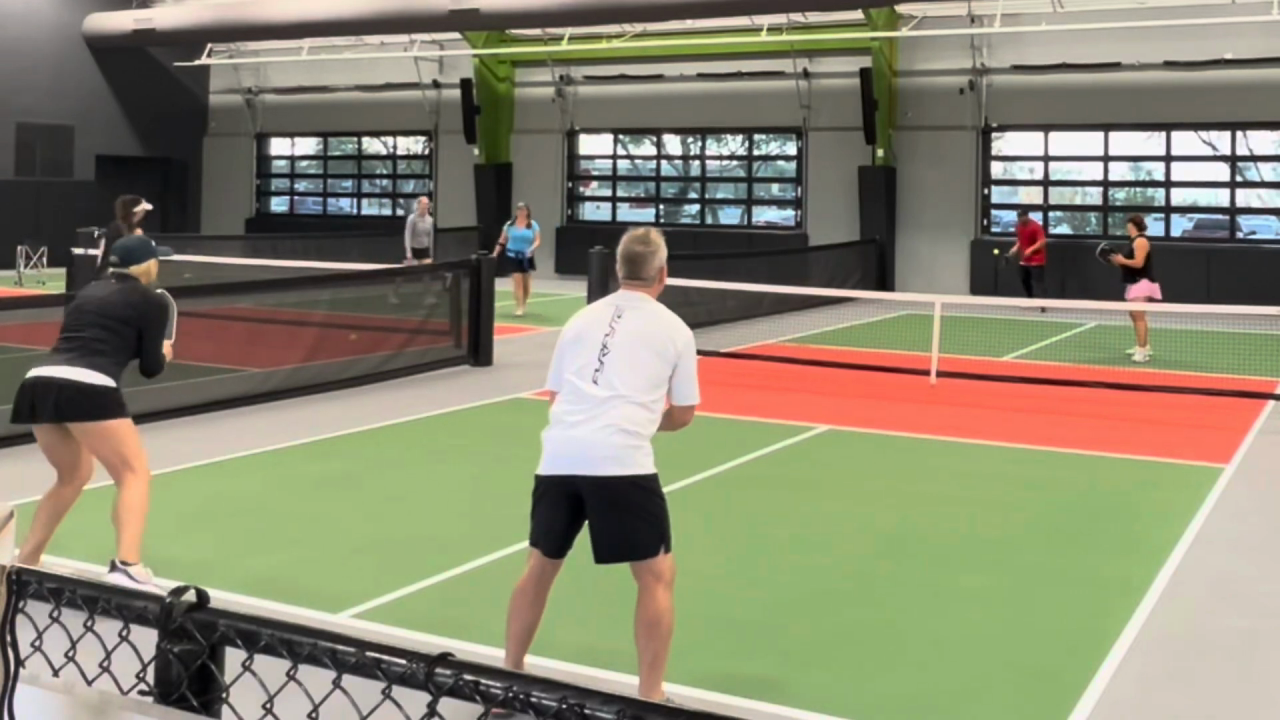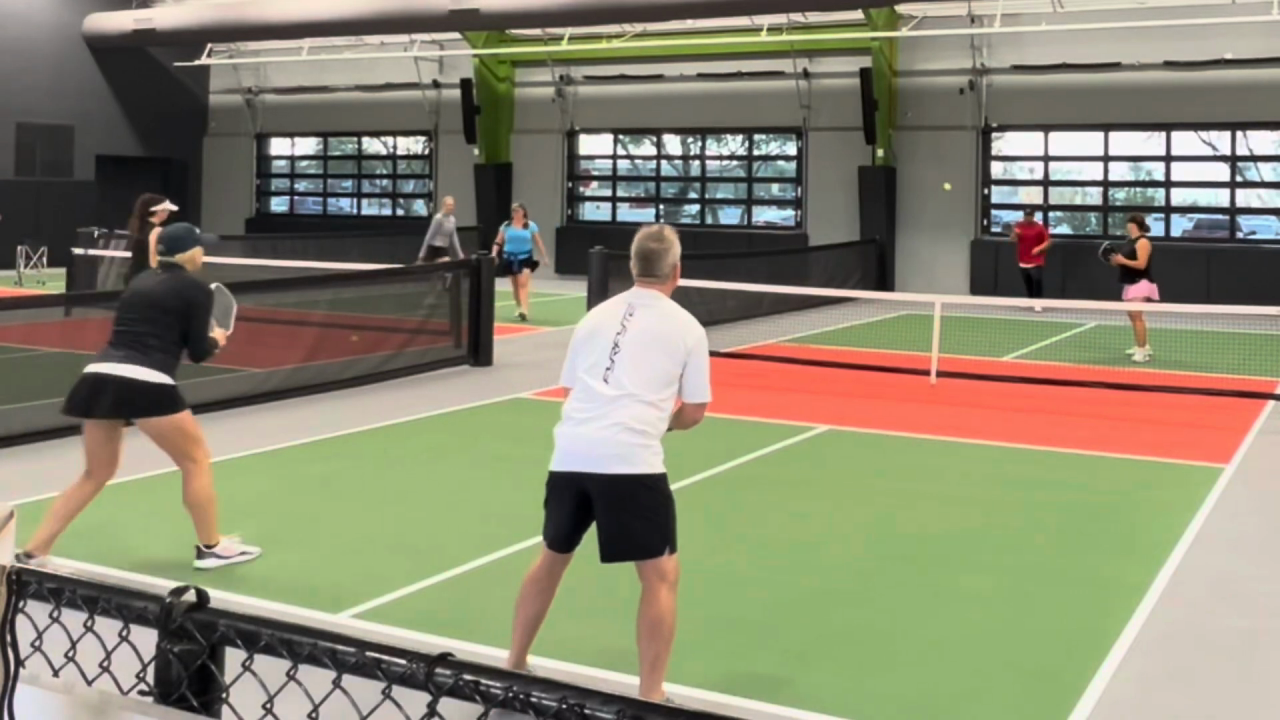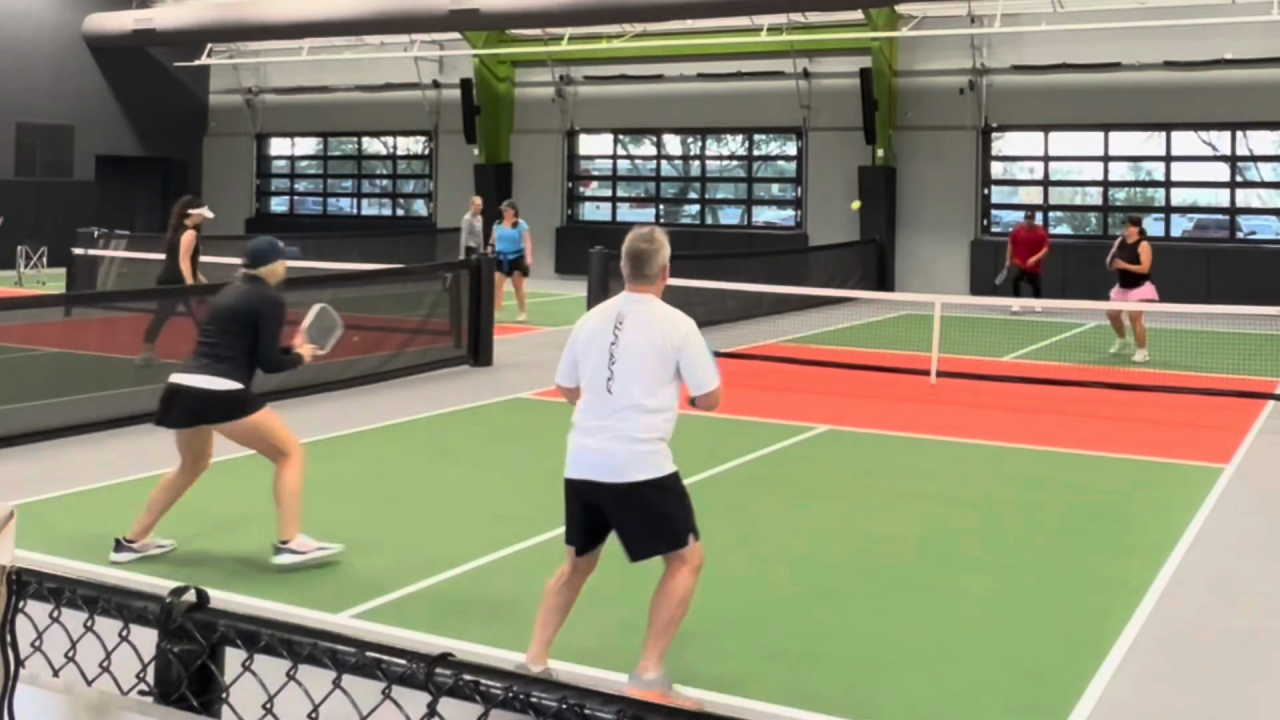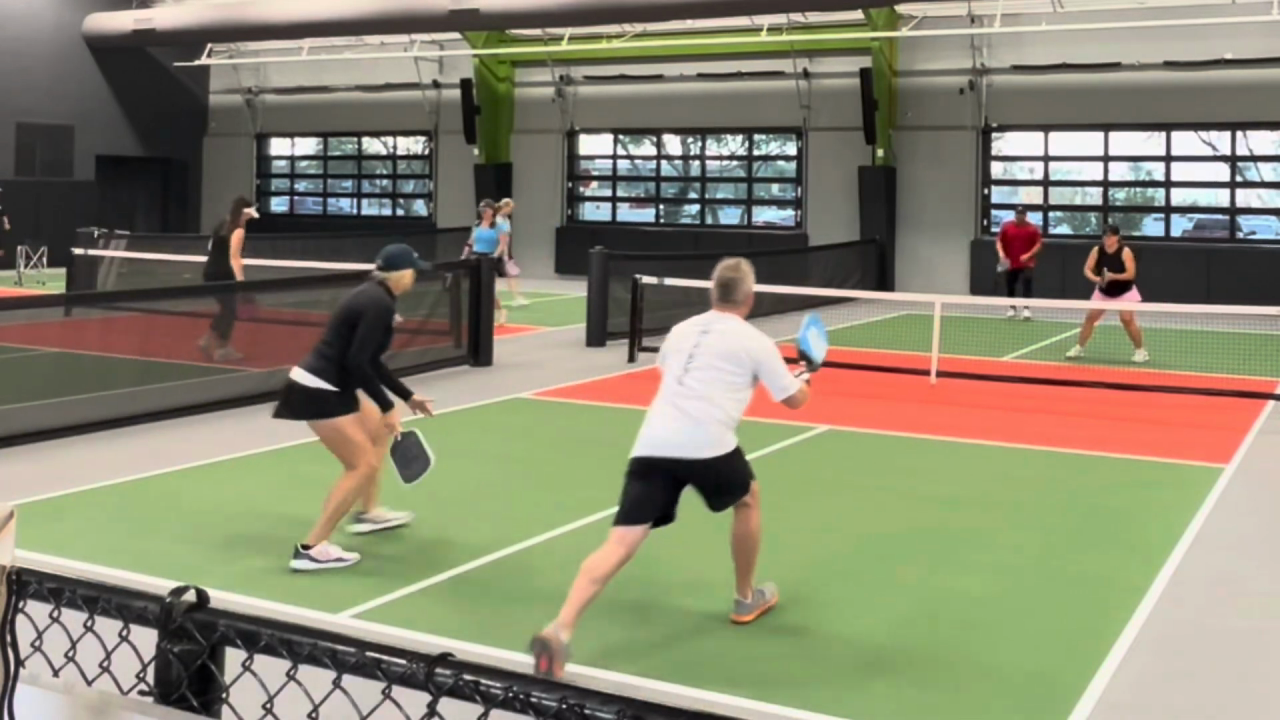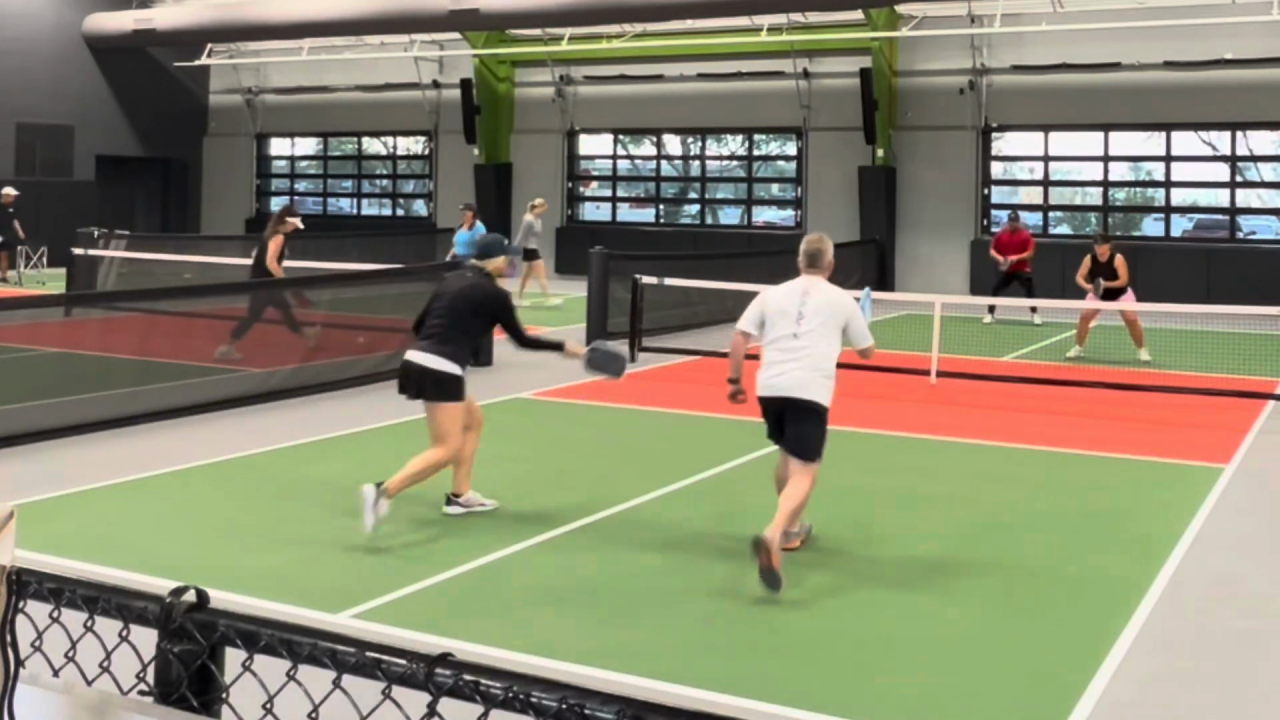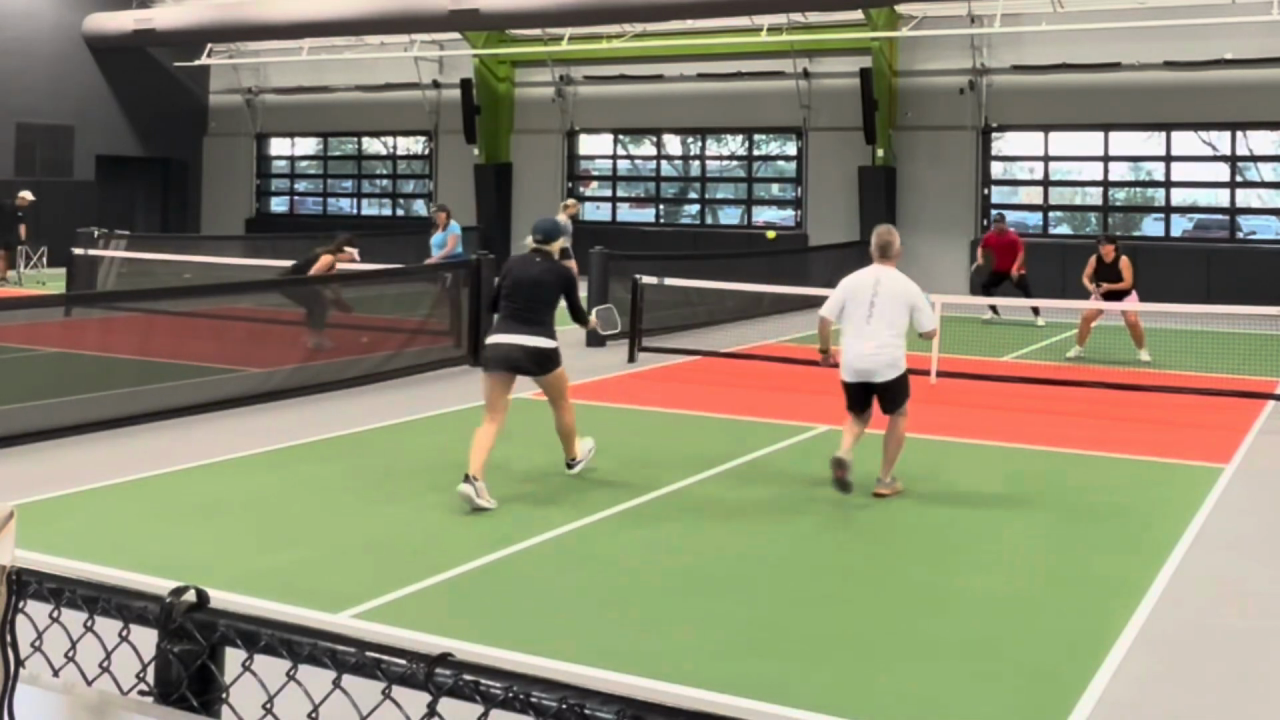
dt=0.4s
person 1, frame 1
left shoulder: (582, 319)
right shoulder: (674, 330)
right elbow: (682, 415)
left hip: (559, 458)
right hip: (621, 463)
left knee: (541, 565)
right knee: (656, 575)
right ankle: (650, 700)
person 1, frame 2
left shoulder: (596, 316)
right shoulder: (686, 327)
right elbow: (694, 412)
left hip: (570, 454)
right hip: (631, 461)
left knee: (553, 557)
right knee: (660, 576)
left ankle: (513, 670)
right ankle: (649, 701)
person 1, frame 3
left shoulder: (589, 322)
right shoulder: (678, 325)
left elbow: (568, 389)
right elbow: (707, 397)
left hip: (583, 462)
right hip: (642, 464)
left knee: (578, 563)
right knee: (684, 562)
left ankle: (533, 664)
right ankle: (647, 679)
person 1, frame 4
left shoulder: (681, 330)
right shoulder: (755, 342)
right elbow: (794, 399)
right wrist: (802, 374)
left hip: (651, 445)
right hip: (707, 447)
left knee: (619, 544)
right knee: (747, 503)
left ankle: (556, 633)
right ankle: (746, 599)
person 1, frame 5
left shoulder: (772, 294)
right shoulder: (842, 301)
left elbow: (740, 336)
right elbow: (867, 350)
left wrist: (735, 380)
right wrist: (862, 326)
left hip: (771, 388)
right hip: (809, 392)
left knee: (789, 452)
right knee: (801, 475)
left ankle: (788, 530)
right ankle: (772, 539)
person 1, frame 6
left shoulder: (851, 281)
right shoulder: (908, 287)
left elbow: (824, 319)
right elbow: (930, 332)
left wrist: (825, 349)
right wrist: (926, 334)
left hip: (852, 367)
right hip: (888, 365)
left knee: (857, 419)
right knee: (897, 417)
left ankle: (843, 455)
right ankle: (885, 479)
person 2, frame 1
left shoulder: (91, 290)
right shoulder: (152, 302)
right elbow: (150, 368)
left wrist: (147, 349)
right wrist: (163, 354)
left hip: (39, 383)
right hip: (87, 390)
left knee: (74, 475)
right knee: (135, 475)
left ankle: (24, 567)
right ankle: (126, 564)
person 2, frame 2
left shoulder: (140, 282)
right shoulder: (195, 289)
right elbow: (199, 353)
left wrist: (199, 337)
right wrist: (215, 340)
left hip: (97, 378)
right hip: (146, 384)
left knee: (96, 474)
right knee: (197, 460)
left ankle: (30, 557)
right ankle: (212, 547)
person 2, frame 3
left shoulder: (229, 294)
right shoulder: (269, 300)
right elbow: (268, 362)
left wrist: (288, 350)
right wrist: (298, 356)
left hip: (184, 387)
right hip: (222, 393)
left knee: (192, 466)
right knee: (290, 452)
left ankle: (132, 541)
right ankle: (291, 542)
person 2, frame 4
left shoulder: (372, 296)
right shoulder: (379, 306)
left elbow: (369, 362)
right elbow: (359, 363)
left wrist: (407, 396)
right wrist: (388, 407)
left hip: (328, 385)
right hip: (321, 391)
left knee: (382, 432)
right knee: (364, 466)
left ankle: (367, 513)
right ankle: (311, 549)
person 2, frame 5
left shoulder: (453, 279)
right shoulder: (495, 294)
left elbow: (419, 325)
right elbow: (520, 339)
right wrist: (564, 347)
left hip: (417, 362)
right hip: (441, 370)
left knee: (473, 421)
right knee: (447, 450)
left ankle: (460, 495)
right ankle: (382, 491)
person 2, frame 6
left shoulder: (513, 264)
right shoulder: (563, 273)
left elbow: (495, 305)
right elbow: (576, 312)
right wrist: (586, 321)
left hip: (499, 345)
right hip: (539, 347)
left knee: (493, 417)
right knee: (562, 401)
left ankle: (472, 479)
right ankle: (573, 457)
